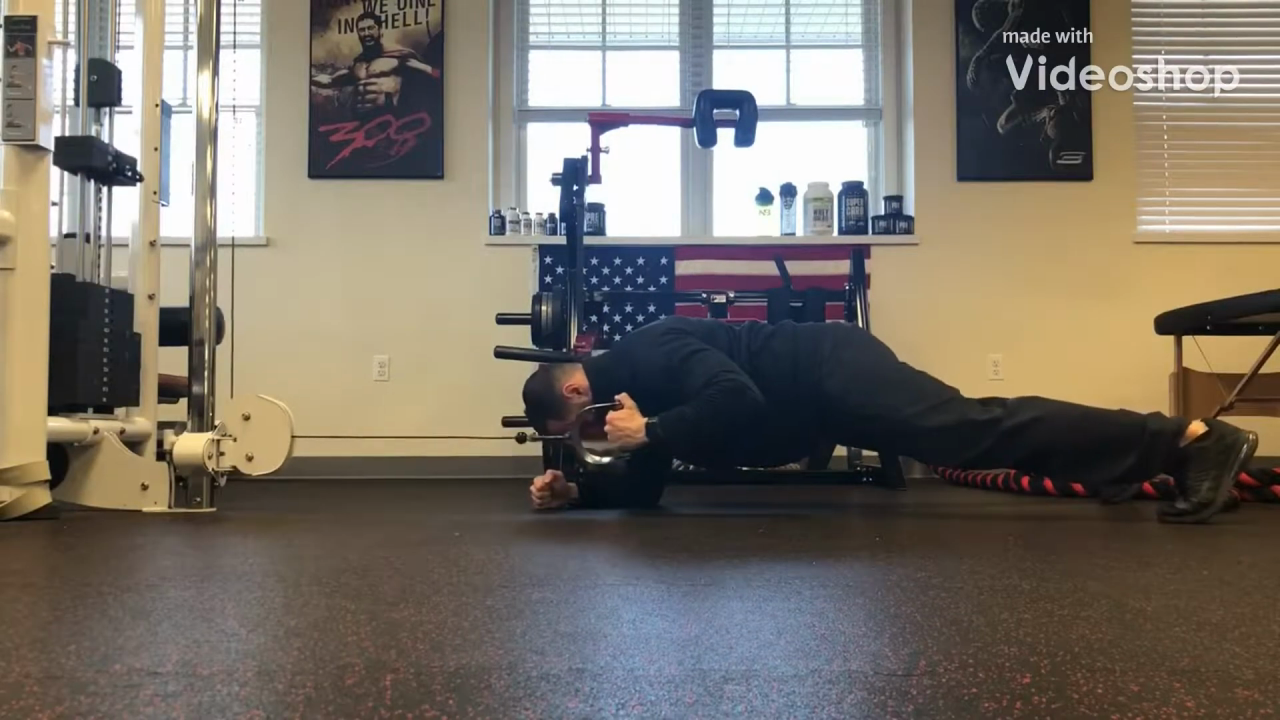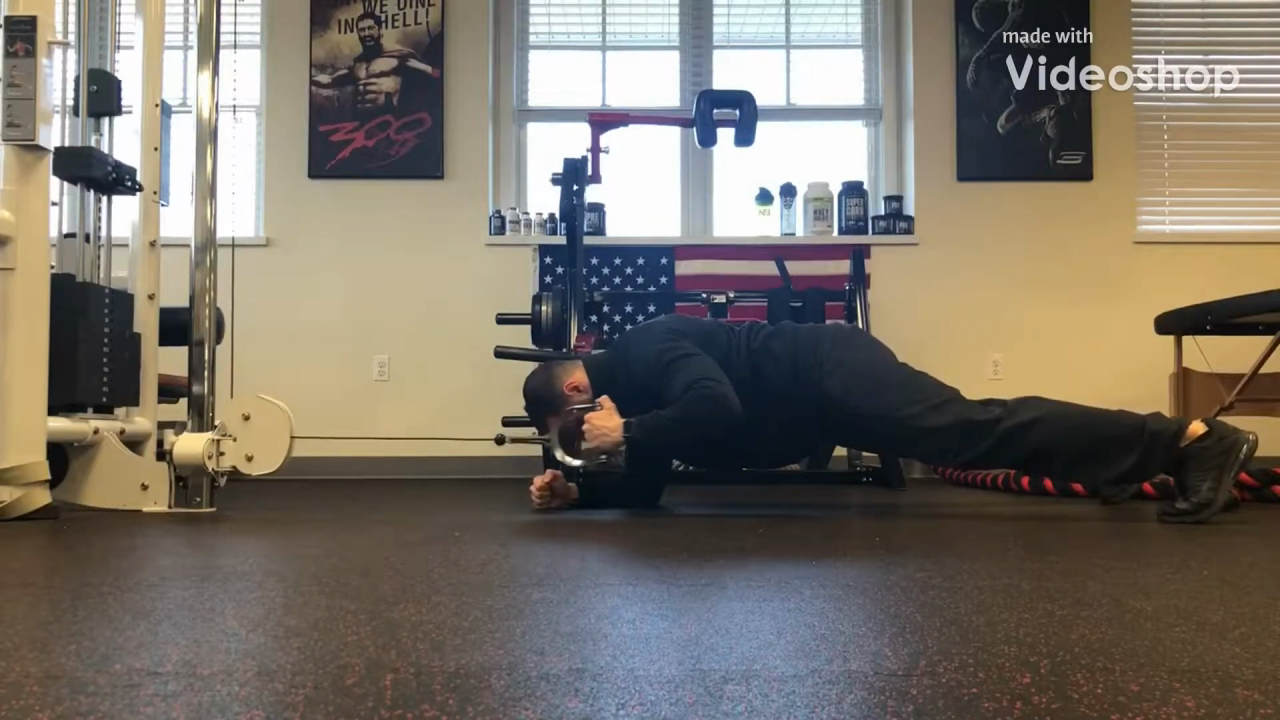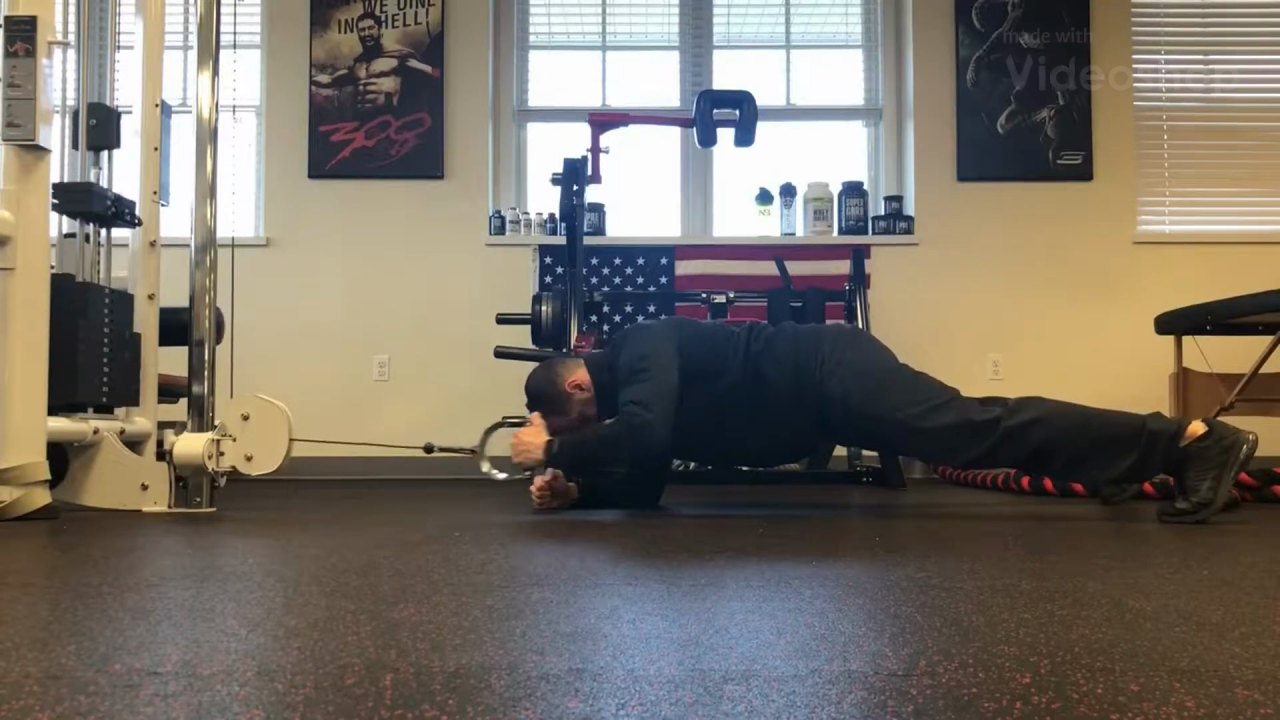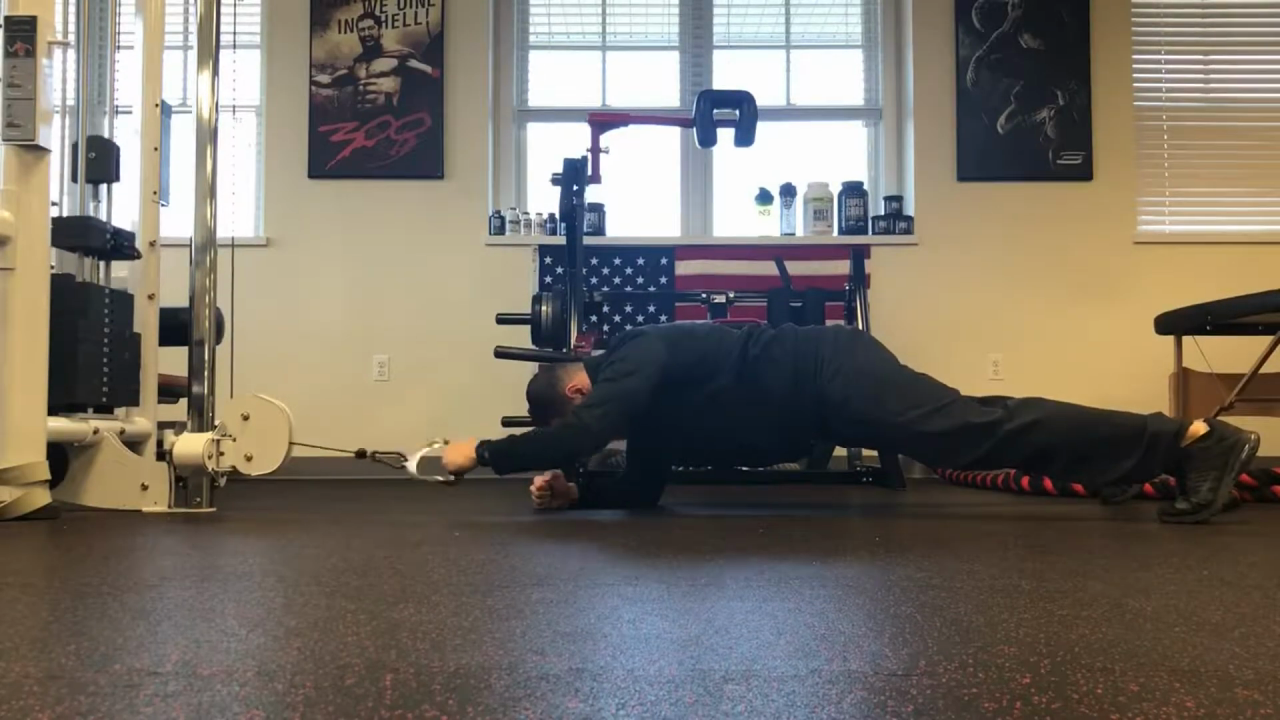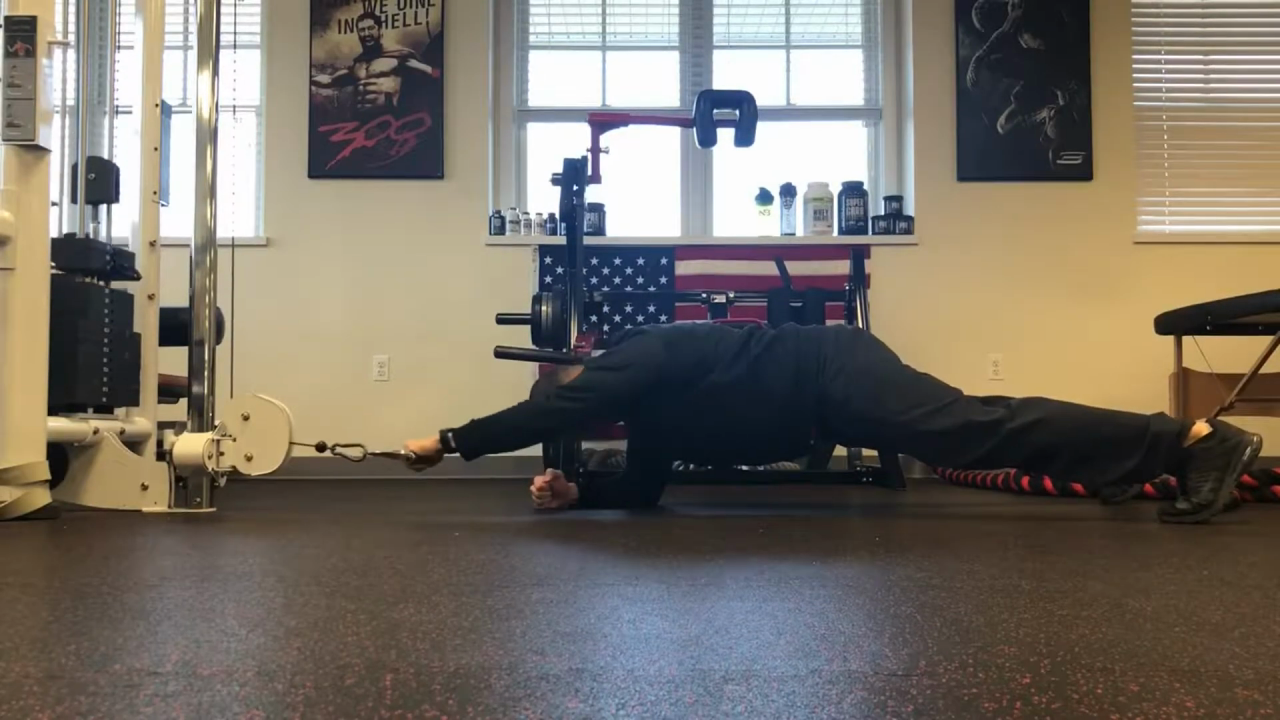
dt=0.4s
person 1, frame 1
left shoulder: (649, 354)
right shoulder: (630, 393)
left elbow: (738, 398)
right elbow: (645, 488)
left wrist: (649, 429)
right wrist: (575, 491)
left hip: (835, 372)
right hip: (827, 392)
left knee: (978, 429)
right knee: (973, 432)
left ankle: (1192, 439)
right ankle: (1145, 450)
person 1, frame 2
left shoulder: (647, 350)
right shoulder: (631, 392)
left elbow: (719, 408)
right elbow: (644, 487)
left wrist: (625, 432)
right wrist: (574, 491)
left hip: (833, 373)
right hip: (825, 396)
left knee: (979, 430)
right knee: (975, 434)
left ankle: (1190, 438)
right ankle: (1168, 448)
person 1, frame 3
left shoulder: (640, 351)
right shoulder: (635, 384)
left elbow: (643, 435)
right elbow: (641, 485)
left wrist: (553, 450)
right wrist: (574, 487)
left hip: (832, 374)
right hip: (825, 396)
left knee: (980, 431)
right knee: (979, 431)
left ankle: (1189, 438)
right ankle: (1174, 446)
person 1, frame 4
left shoulder: (635, 357)
right shoulder: (646, 403)
left elbow: (583, 432)
right elbow: (641, 488)
left wrist: (486, 453)
right wrist: (572, 490)
left hip: (832, 374)
right hip: (824, 393)
left knee: (980, 433)
right knee: (981, 434)
left ankle: (1192, 439)
right ankle: (1179, 445)
person 1, frame 5
left shoulder: (635, 358)
right shoulder: (642, 398)
left elbow: (555, 410)
right elbow: (644, 486)
left wrist: (451, 441)
right wrist: (575, 488)
left hip: (834, 375)
right hip: (824, 396)
left knee: (983, 431)
right knee: (980, 434)
left ankle: (1193, 439)
right ankle: (1177, 445)
